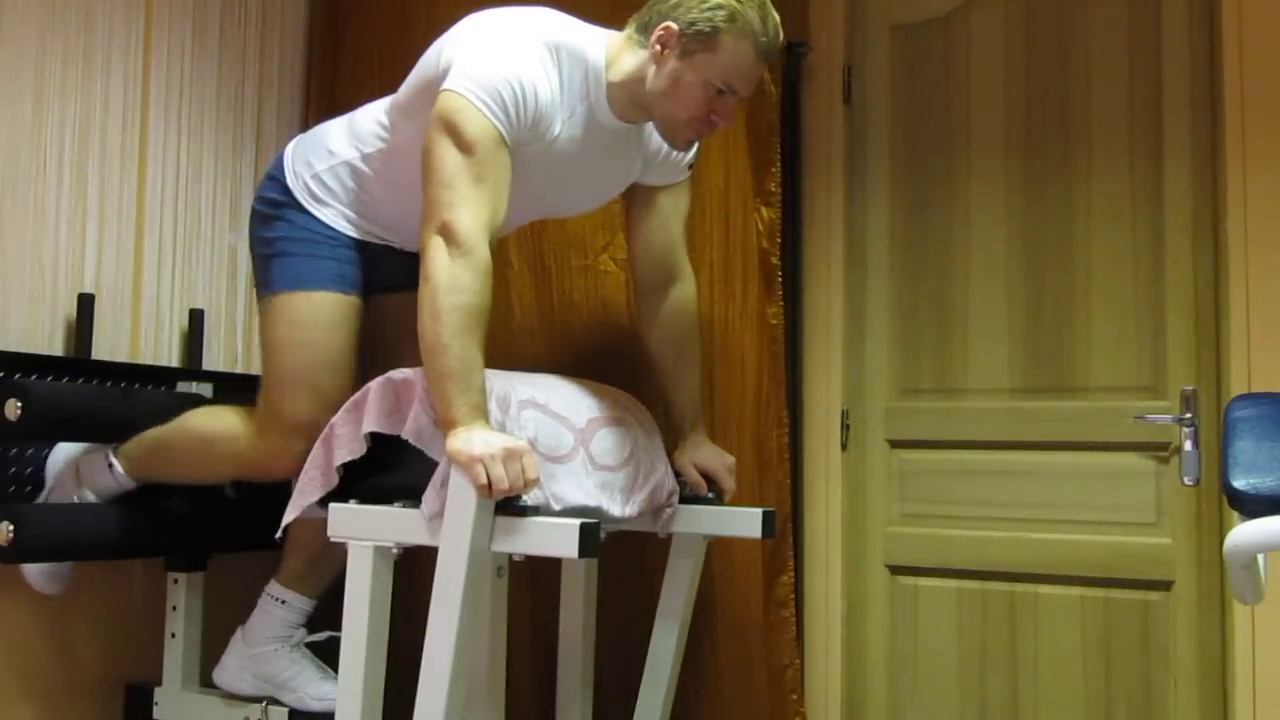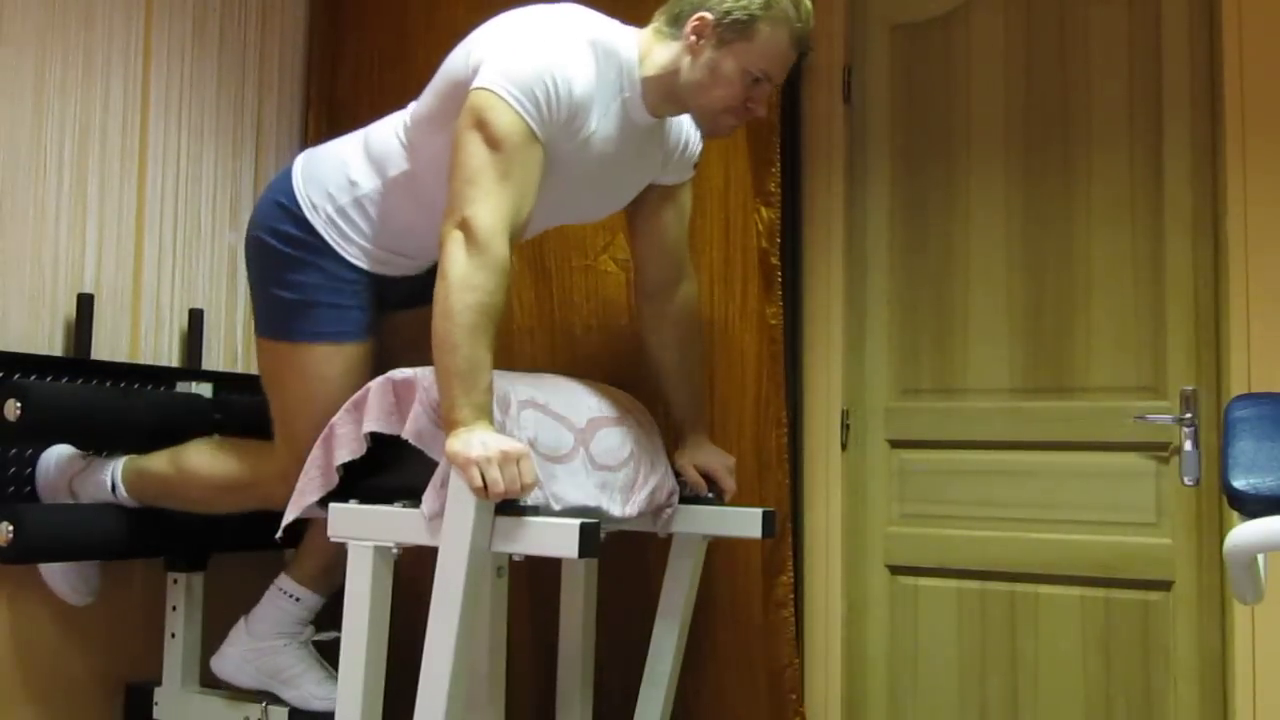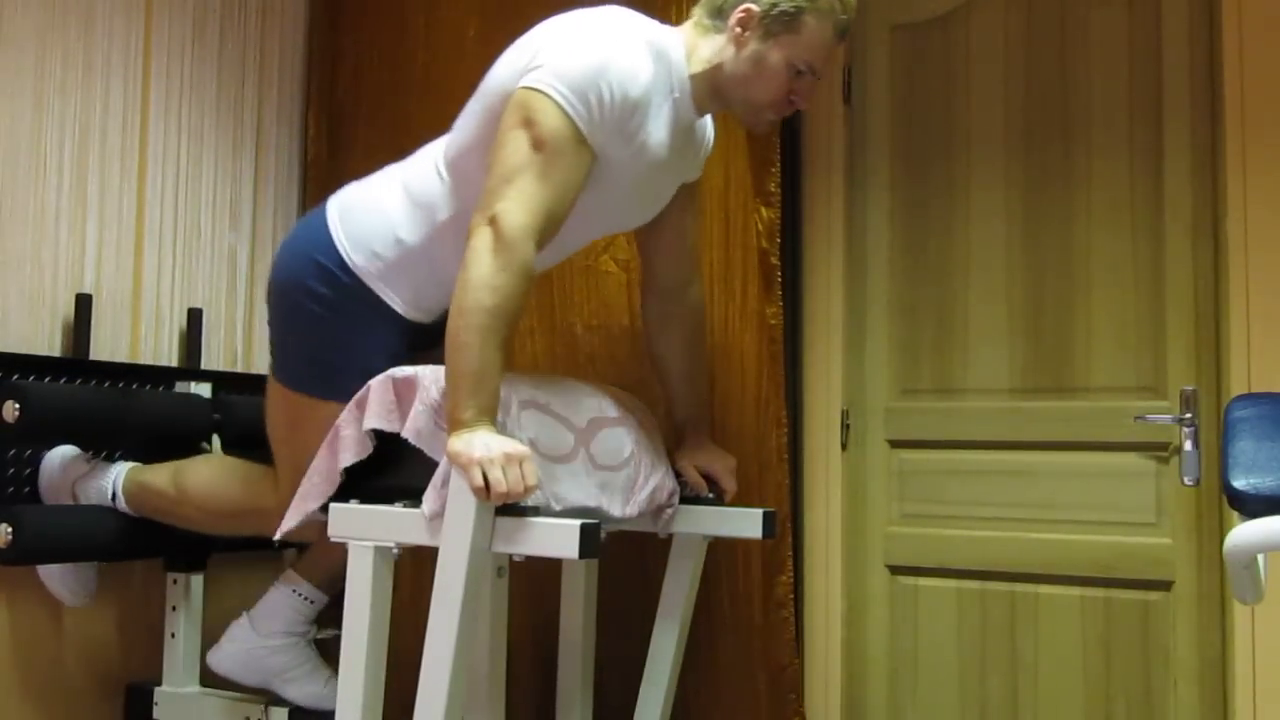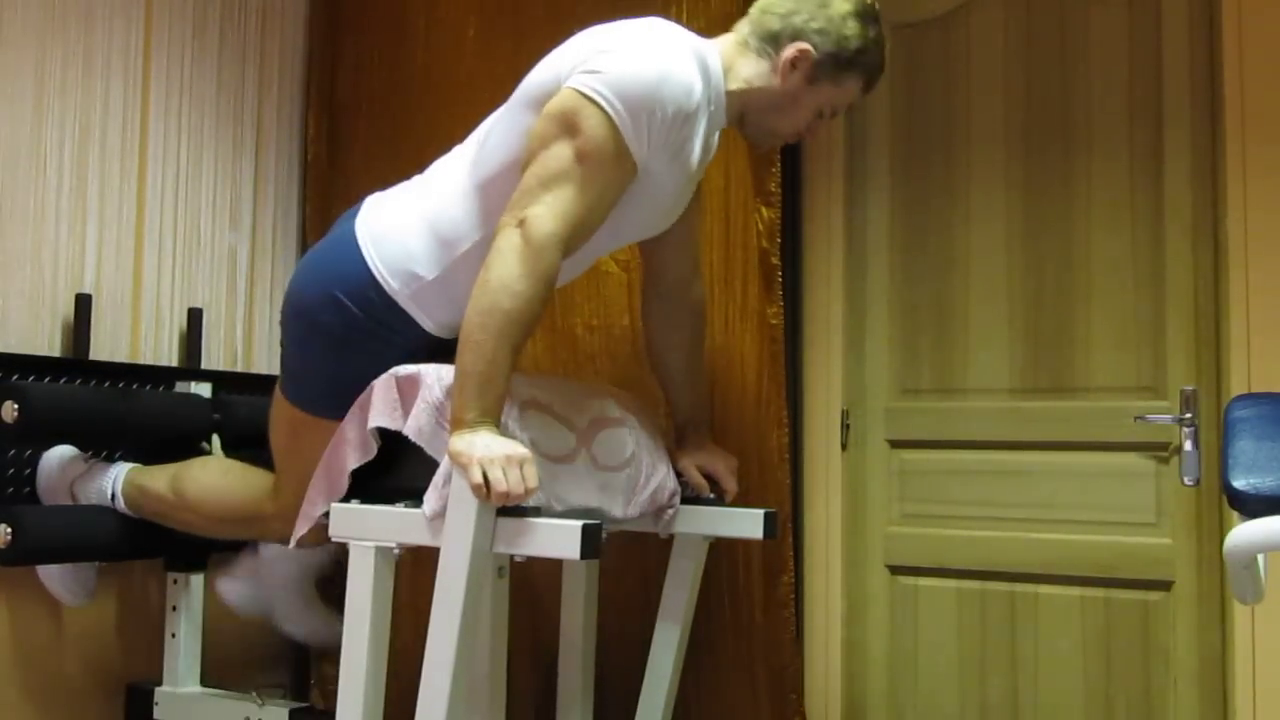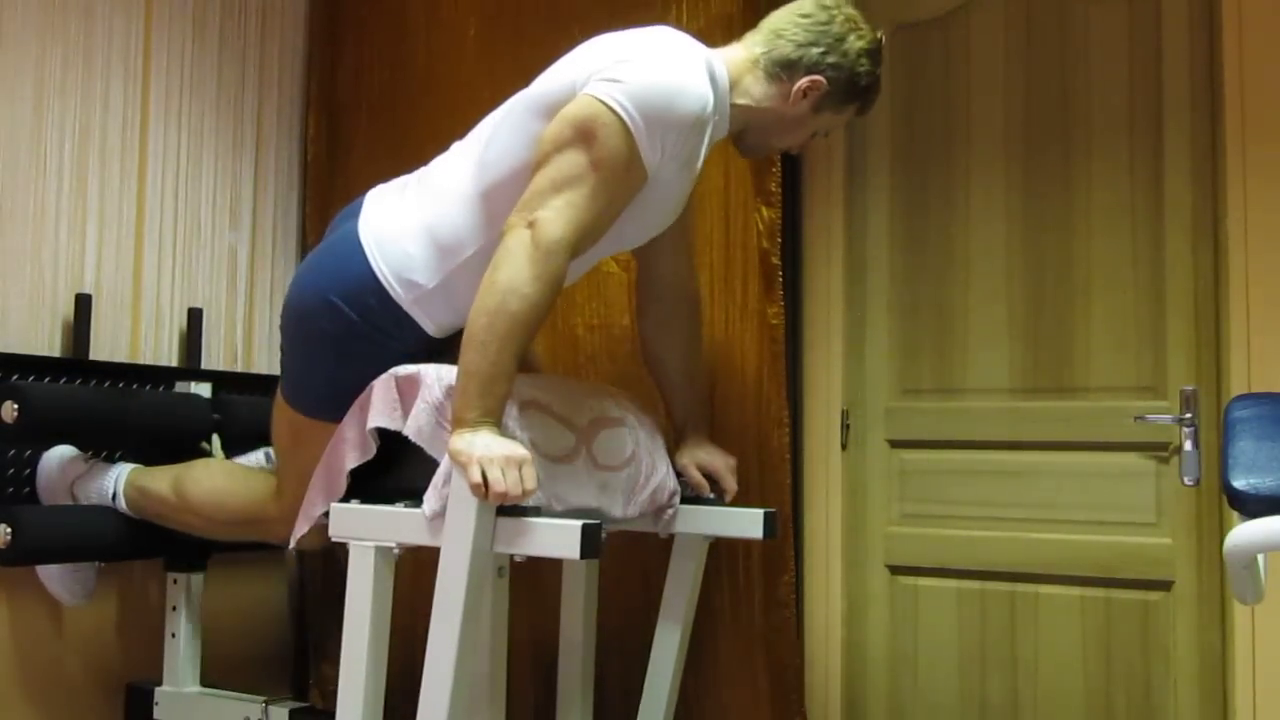
dt=0.3s
person 1, frame 1
left shoulder: (663, 138)
left elbow: (666, 286)
right elbow: (456, 241)
left wrist: (690, 433)
right wrist: (464, 423)
left hip: (408, 243)
right hip: (324, 203)
right knee: (292, 439)
left ankle: (266, 644)
right ankle: (89, 474)
person 1, frame 2
left shoulder: (675, 136)
left elbow: (667, 288)
right elbow: (477, 237)
left wrist: (690, 434)
right wrist: (466, 424)
left hip: (409, 258)
right hip: (321, 229)
right knee: (305, 469)
left ankle: (268, 639)
right ankle: (88, 477)
person 1, frame 3
left shoulder: (690, 126)
left elbow: (673, 290)
right elbow: (505, 237)
left wrist: (692, 434)
right wrist: (471, 426)
left hip: (422, 293)
right hip: (348, 273)
right knee: (307, 501)
left ankle: (269, 636)
right ankle: (90, 482)
person 1, frame 4
left shoulder: (699, 112)
right shoulder: (651, 75)
left elbow: (674, 289)
right elbow: (531, 240)
left wrist: (692, 435)
right wrist: (474, 427)
left hip: (422, 297)
right hip: (370, 294)
right knee: (299, 506)
left ankle: (281, 571)
right ankle: (92, 482)
person 1, frame 5
left shoulder: (692, 110)
right shoulder: (666, 85)
left elbow: (667, 289)
right elbow: (537, 240)
left wrist: (693, 431)
right wrist: (473, 426)
left hip: (404, 273)
right hip: (368, 295)
right knee: (300, 514)
left ankle: (283, 454)
right ankle: (92, 481)
